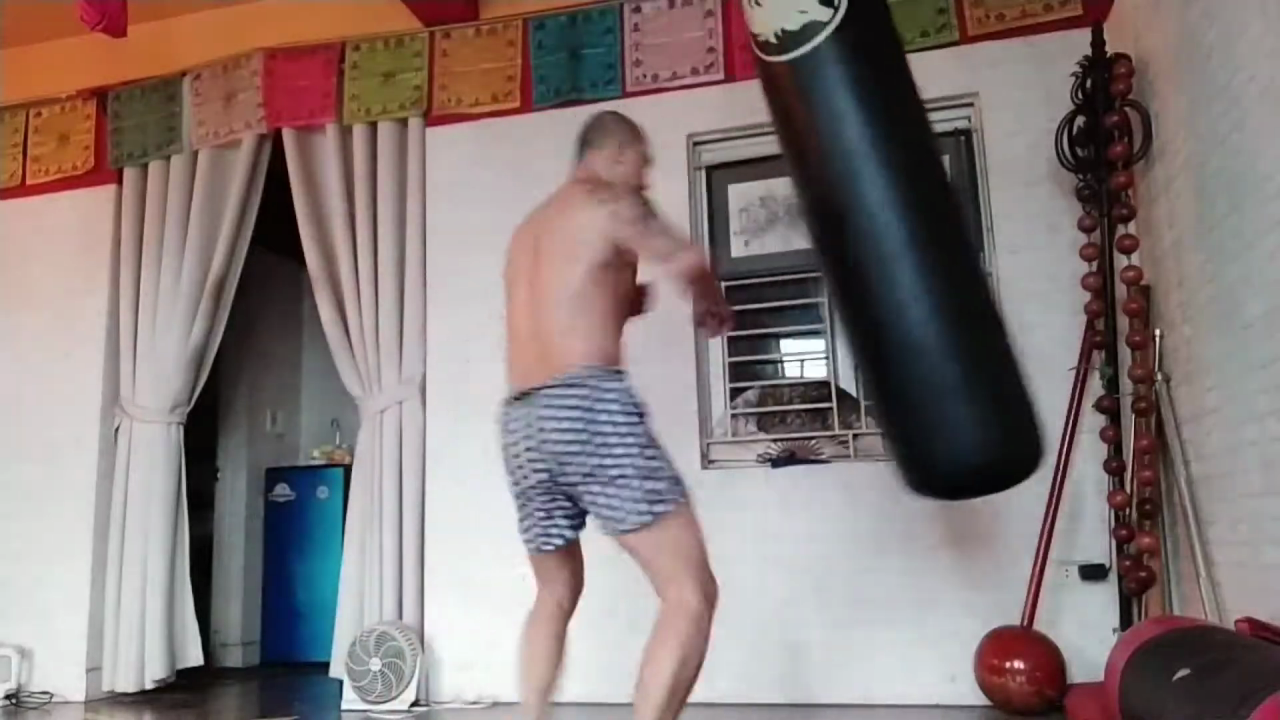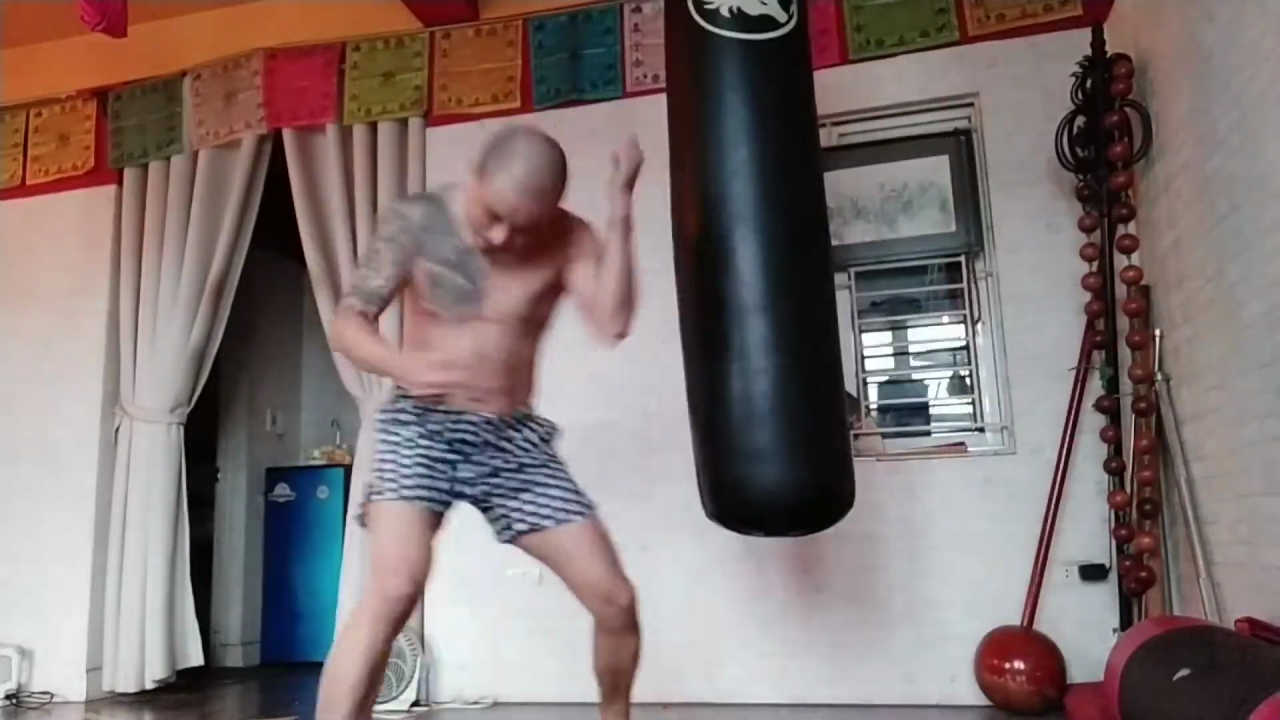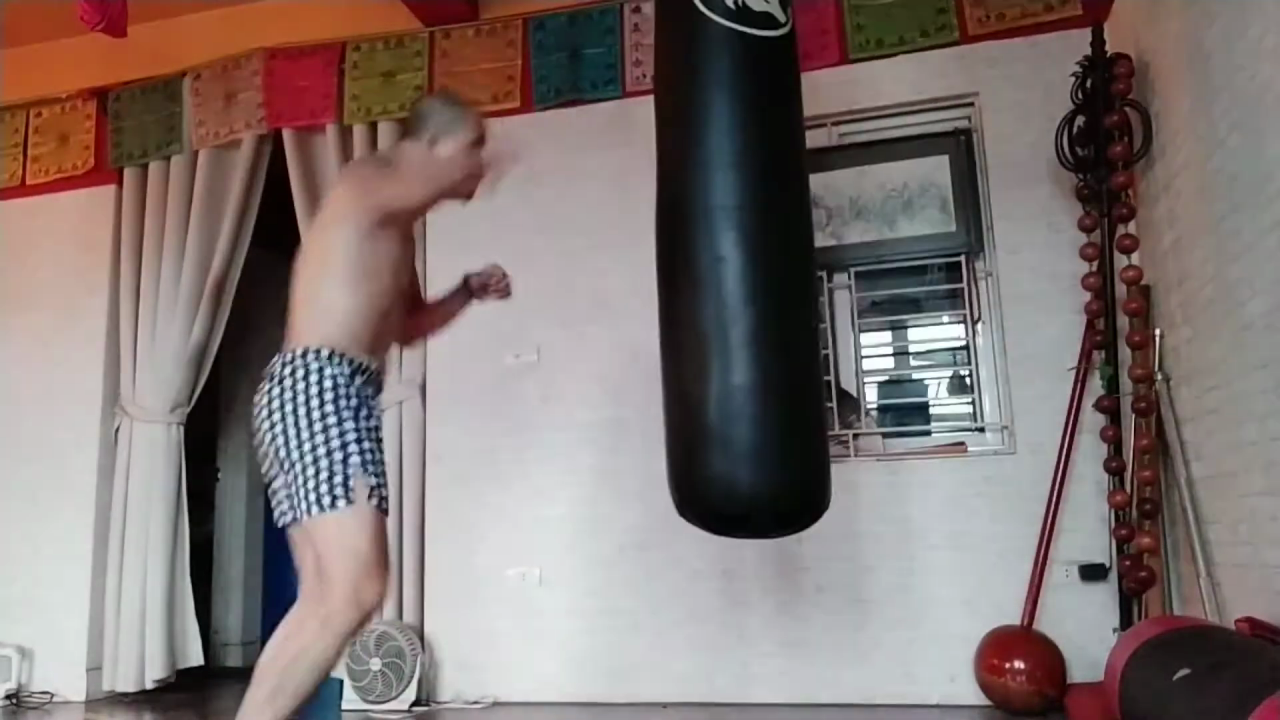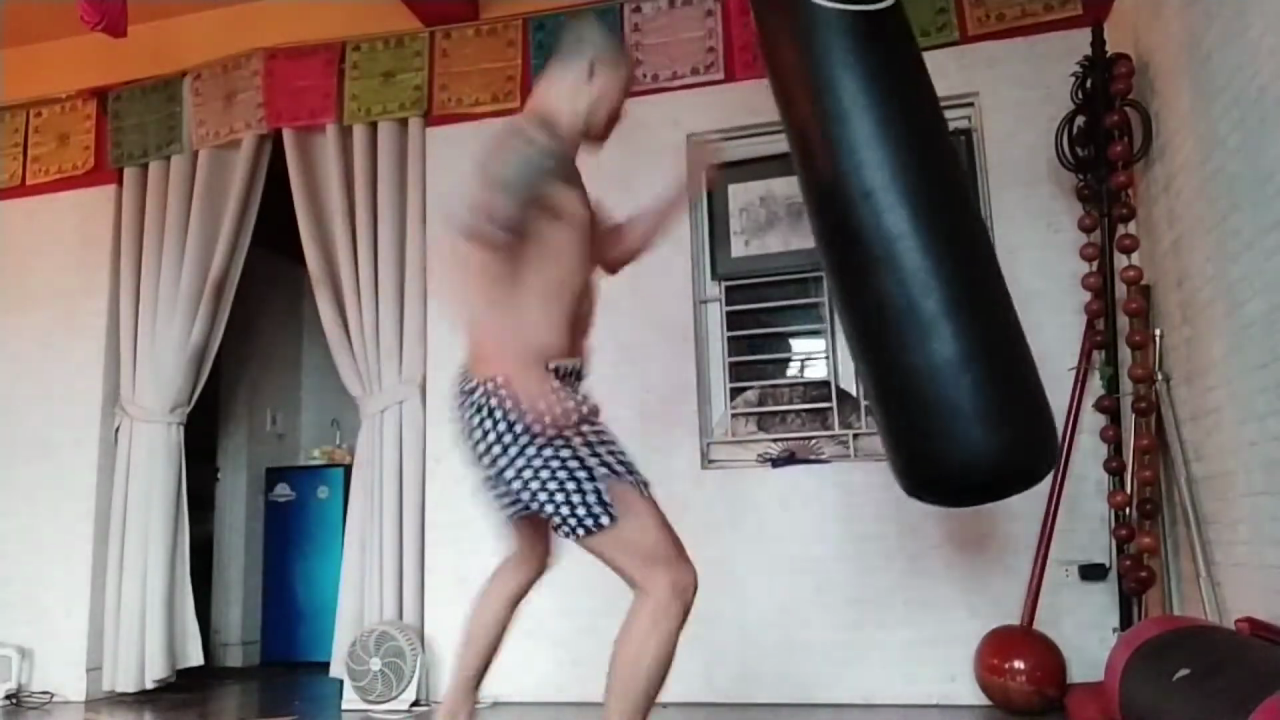
dt=1s
person 1, frame 1
left shoulder: (530, 232)
right shoulder: (608, 201)
right elbow: (687, 265)
right wrist: (712, 308)
left hip: (526, 425)
right hip: (593, 411)
left knee: (555, 600)
right knee: (691, 596)
person 1, frame 2
left shoulder: (569, 238)
right shoulder: (414, 221)
left elbow: (613, 324)
right elbow: (345, 326)
left wrist: (620, 214)
right wrist: (411, 372)
left hip: (514, 441)
right hip: (423, 429)
left knee: (613, 596)
right knee: (391, 592)
person 1, frame 3
left shoulder: (396, 243)
right shoulder: (369, 188)
left elbow: (407, 328)
right elbow: (384, 197)
left wrist: (469, 291)
right wrist: (466, 162)
left hip: (337, 399)
right hip: (320, 393)
left knee: (338, 593)
right knee: (355, 592)
person 1, frame 4
left shoulder: (543, 166)
right shoulder: (533, 148)
left elbow: (607, 254)
right elbow: (479, 241)
left wrist: (681, 195)
right wrist: (522, 366)
left hip: (499, 407)
right hip: (525, 411)
left knee: (528, 560)
right knee: (668, 580)
